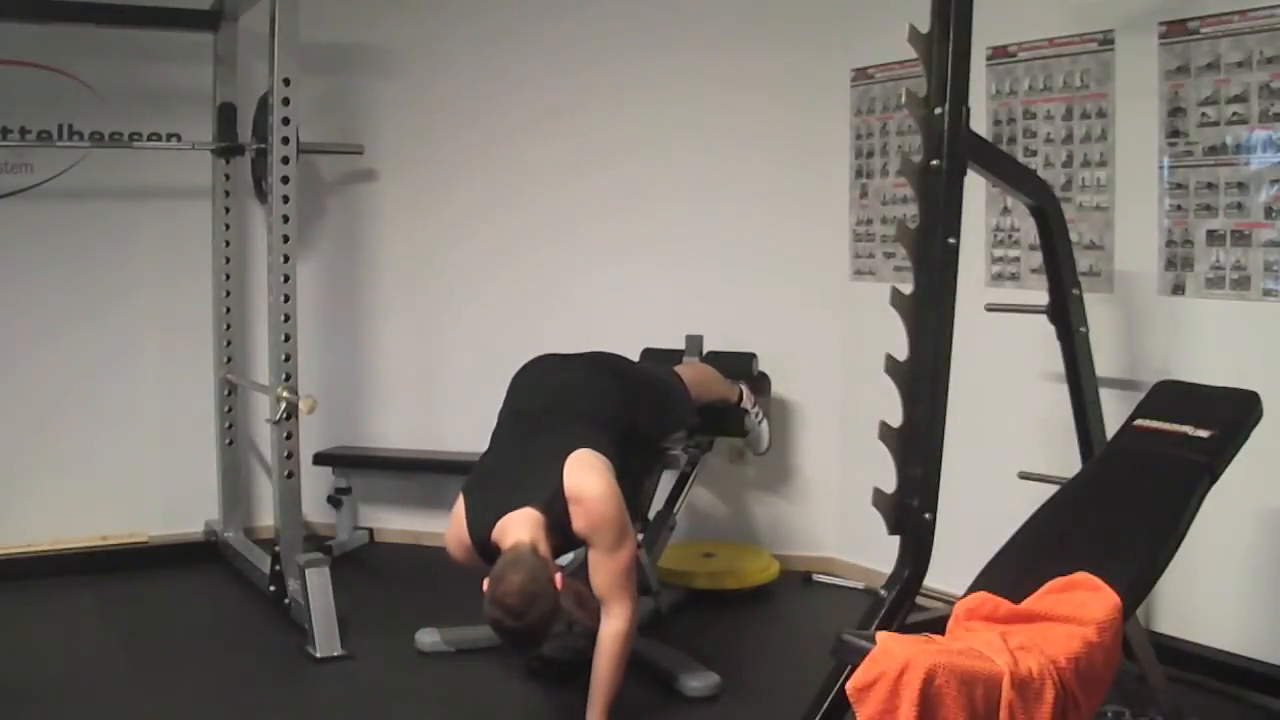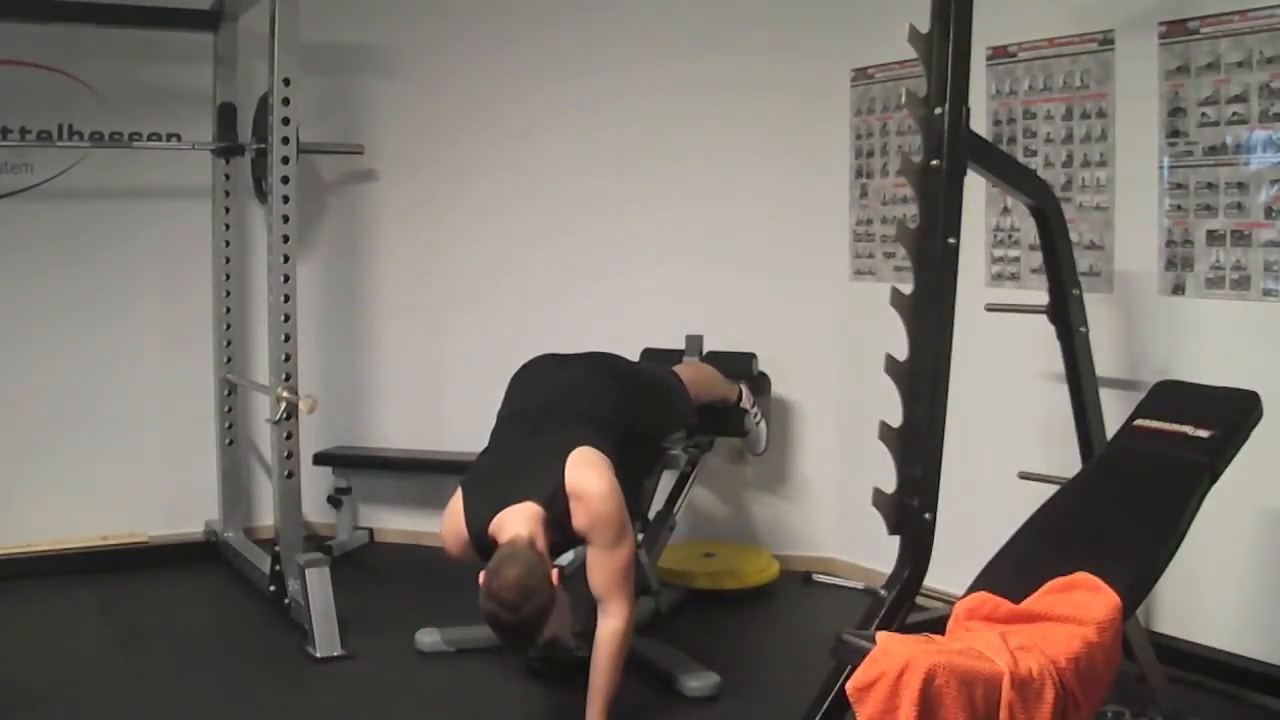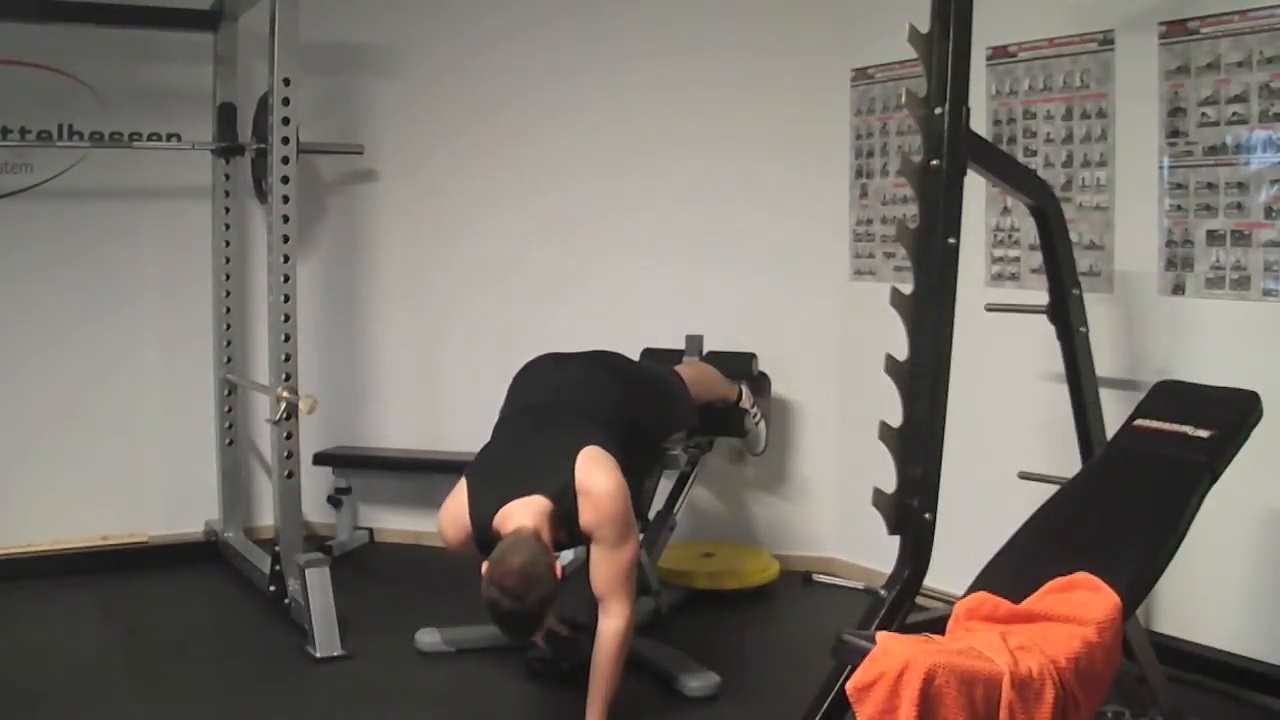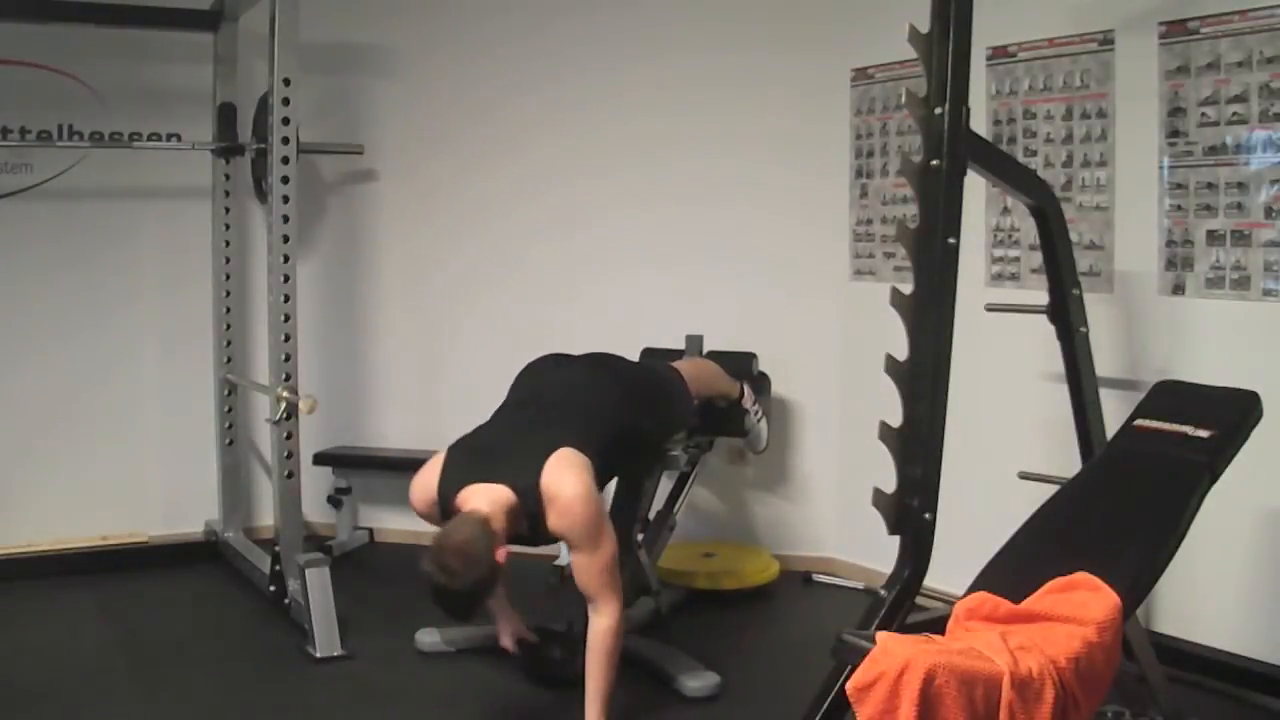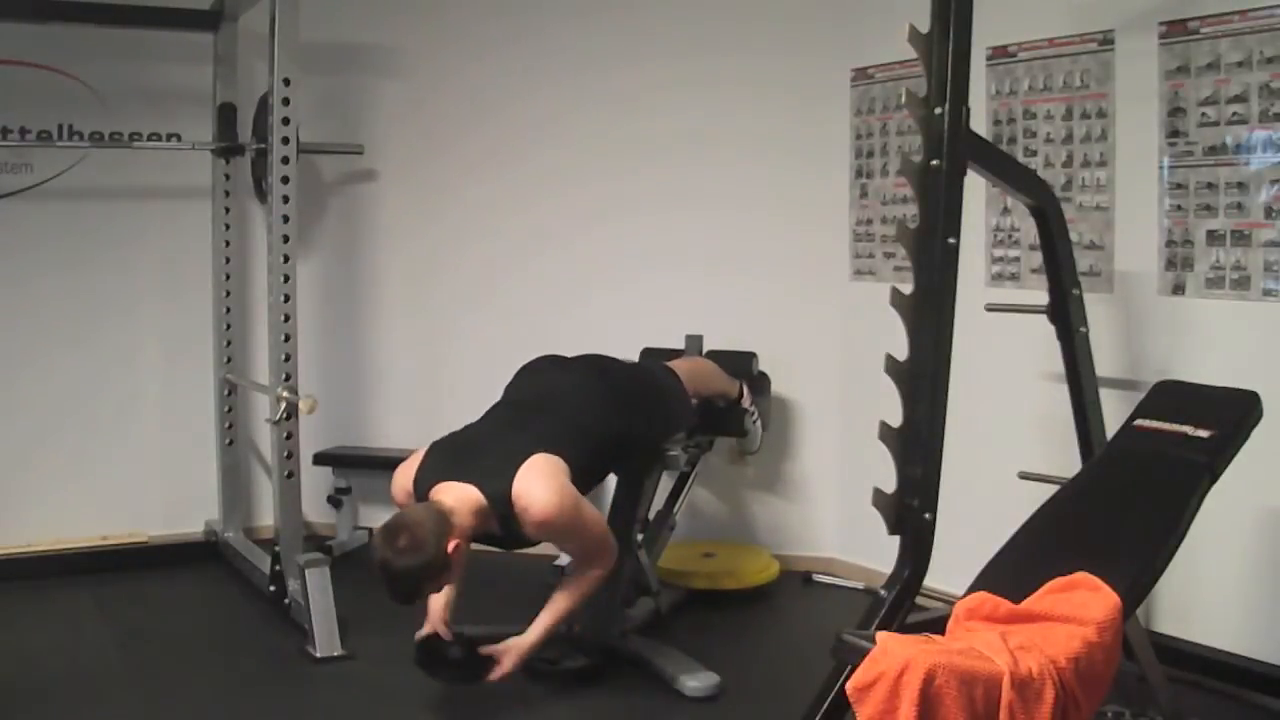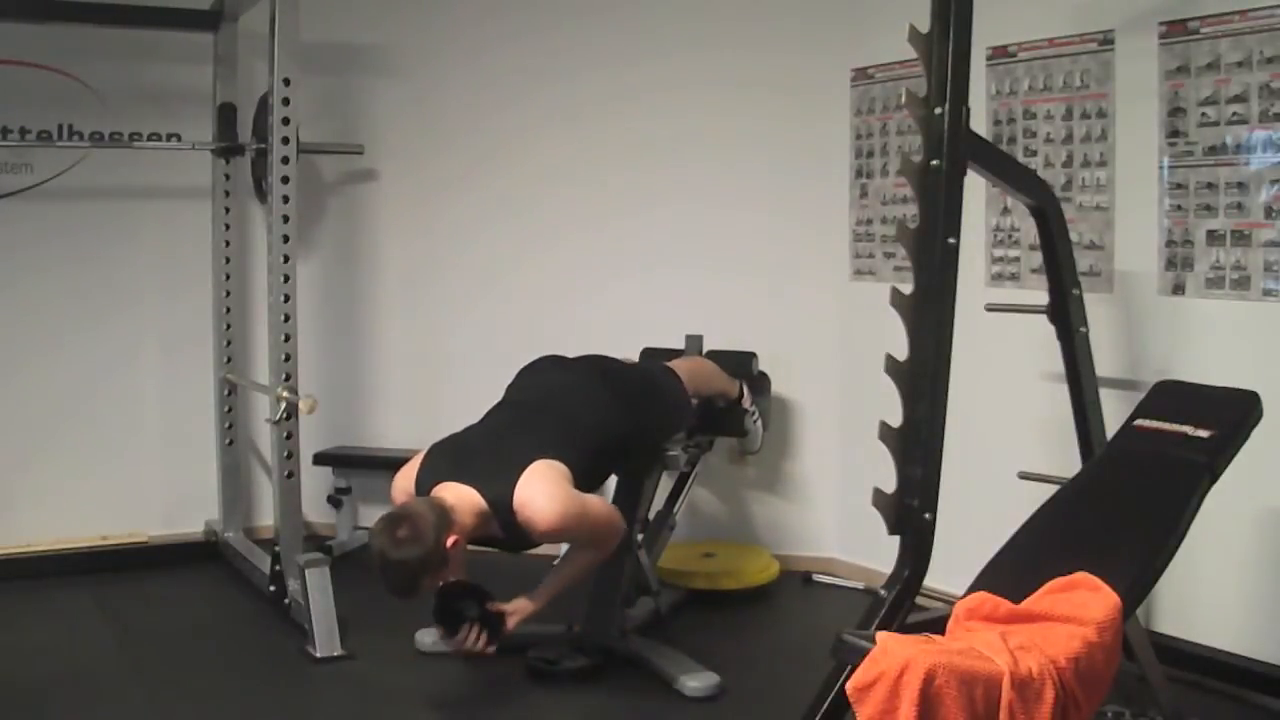
dt=0.4s
person 1, frame 1
left shoulder: (590, 497)
right shoulder: (462, 537)
left elbow: (617, 613)
right wrist: (562, 587)
left hip: (615, 387)
right hip: (536, 380)
left knee: (679, 384)
left ankle: (738, 396)
person 1, frame 2
left shoulder: (591, 494)
right shoulder: (459, 530)
left elbow: (615, 612)
right wrist: (554, 605)
left hip: (615, 387)
right hip: (536, 381)
left knee: (680, 386)
left ankle: (738, 396)
person 1, frame 3
left shoulder: (598, 494)
right shoulder: (456, 522)
left elbow: (615, 612)
right wrist: (538, 614)
left hip: (618, 386)
right hip: (539, 379)
left knee: (681, 385)
left ankle: (738, 396)
person 1, frame 4
left shoulder: (566, 496)
right shoulder: (427, 492)
left elbow: (605, 606)
right wrist: (502, 613)
left hip: (614, 393)
right hip: (541, 379)
left knee: (679, 380)
left ankle: (740, 395)
person 1, frame 5
left shoulder: (539, 502)
right shoulder: (408, 485)
left elbow: (601, 558)
right elbow: (443, 546)
left wrist: (529, 640)
right wrist: (438, 606)
left hip: (610, 396)
right hip: (540, 377)
left ankle: (737, 394)
person 1, frame 6
left shoulder: (543, 509)
right shoulder: (408, 490)
left elbow: (611, 530)
left wrist: (532, 601)
left hip: (611, 397)
right hip: (541, 378)
left knee: (676, 378)
left ankle: (737, 395)
